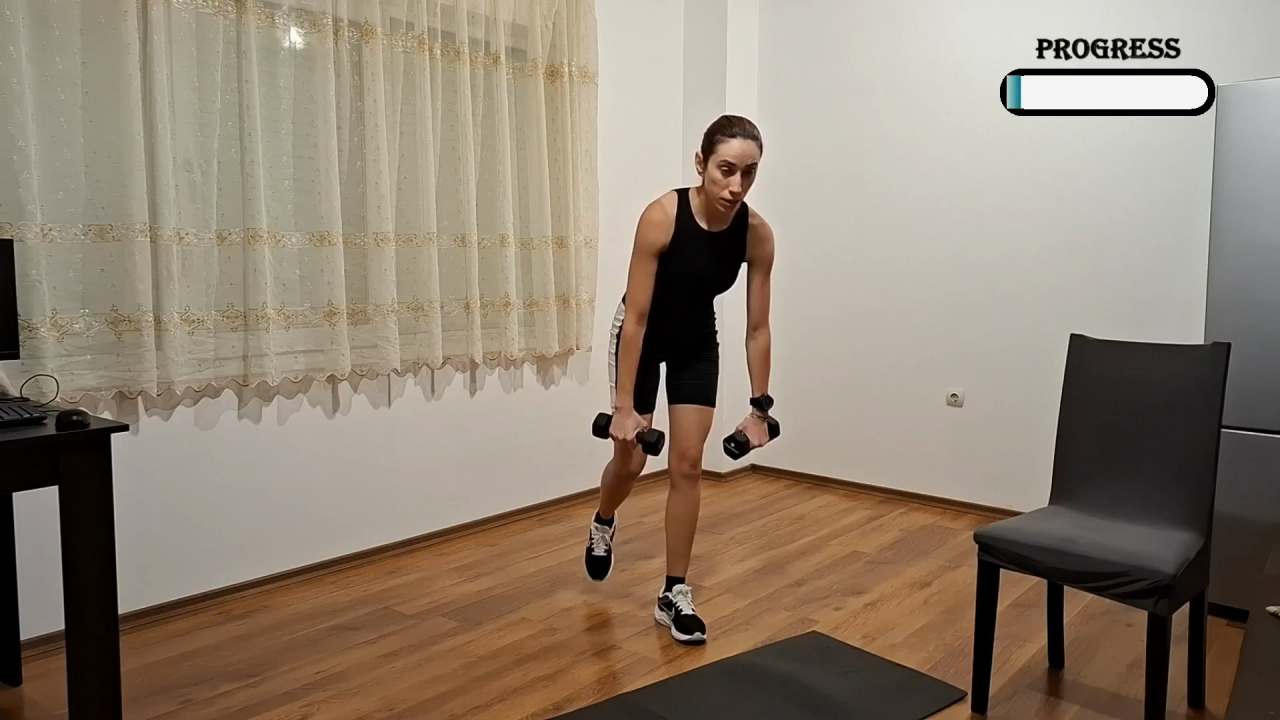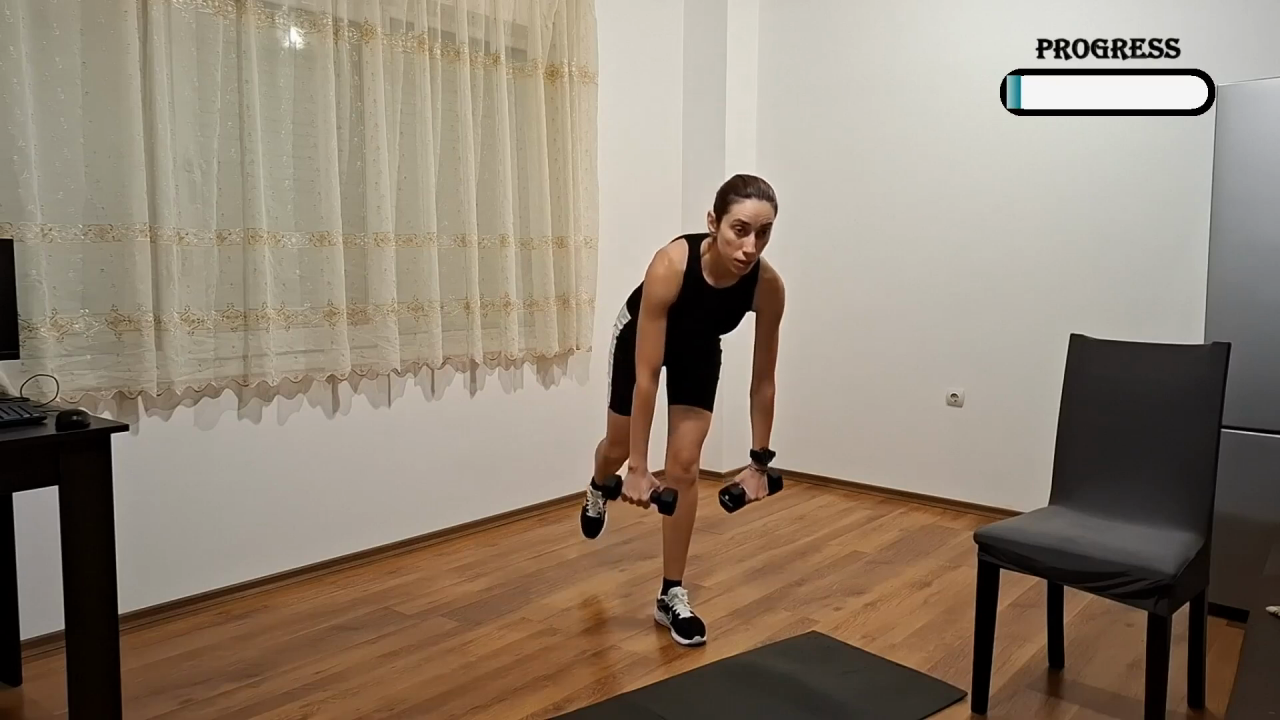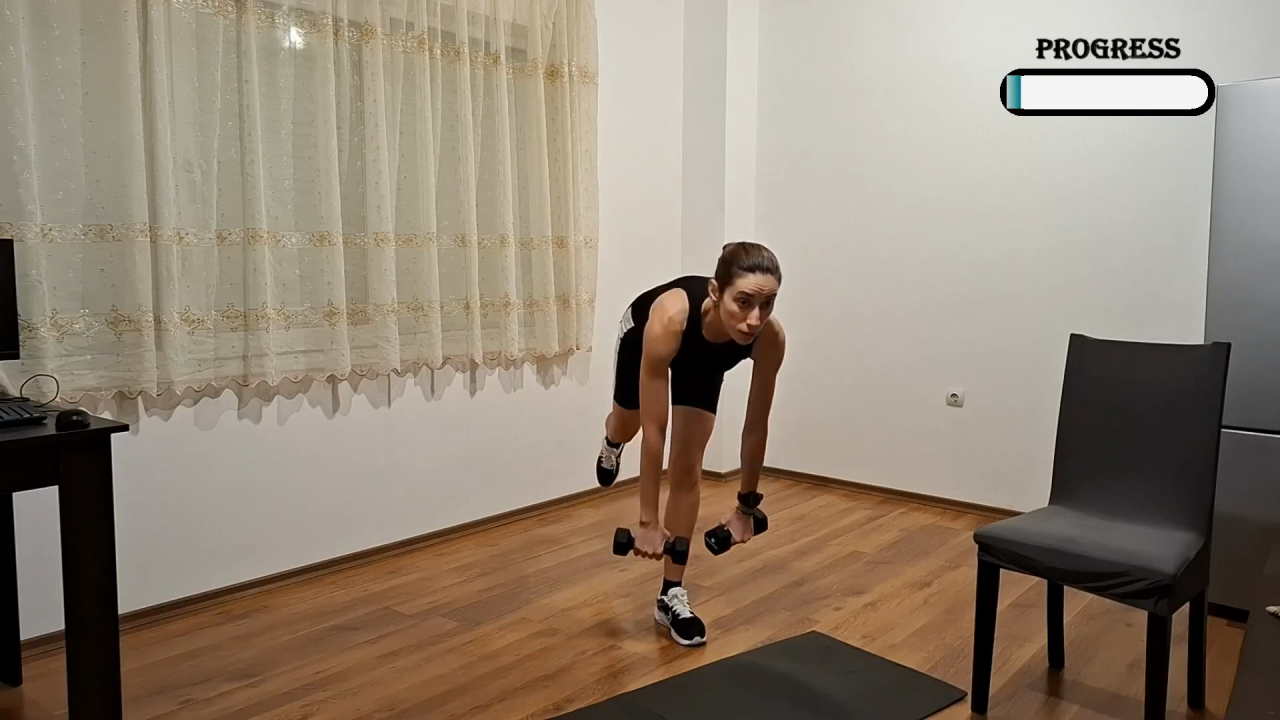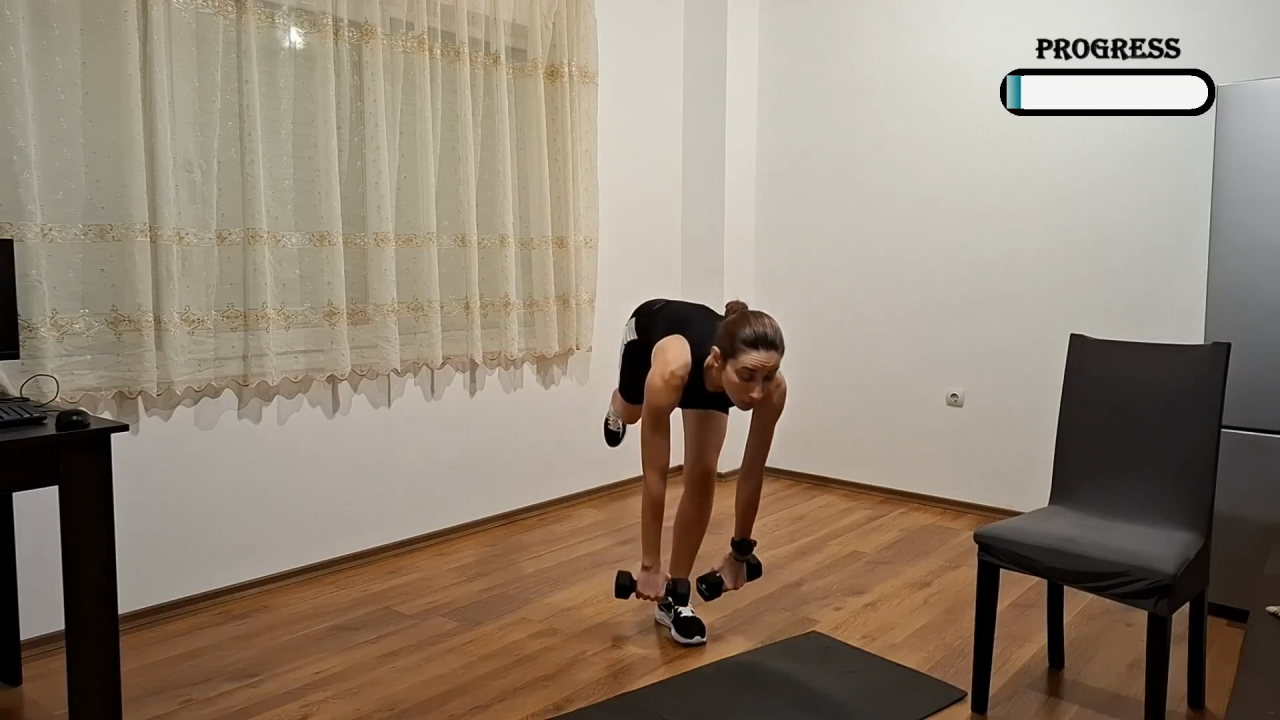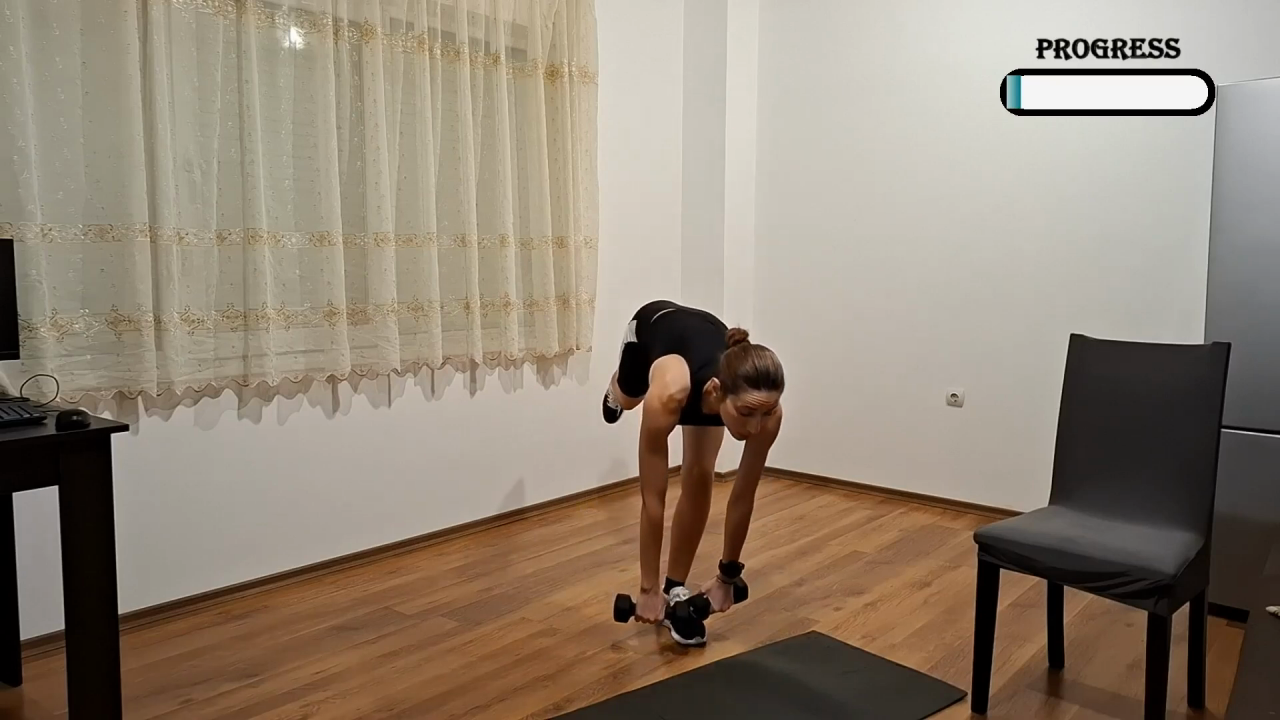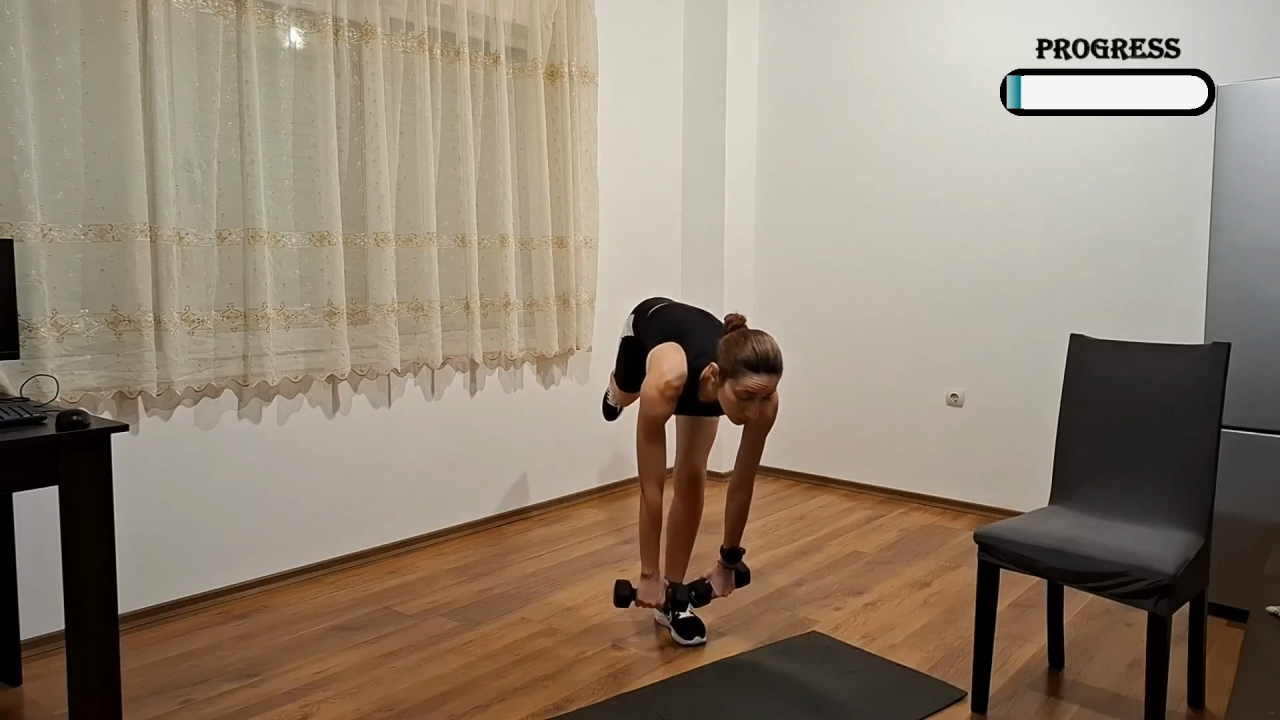
dt=0.4s
person 1, frame 1
left shoulder: (757, 233)
right shoulder: (662, 215)
left elbow: (758, 329)
right elbow: (635, 318)
left wrist: (759, 406)
right wrist: (623, 407)
left hip: (697, 342)
right hip: (644, 335)
left knee: (687, 463)
right knee: (632, 450)
left ankle: (674, 593)
right ankle: (604, 523)
person 1, frame 2
left shoulder: (768, 285)
right shoulder: (671, 264)
left elbow: (764, 380)
right elbow: (647, 376)
left wrist: (760, 460)
right wrist: (637, 467)
left hip: (699, 350)
right hip: (640, 334)
left knee: (684, 466)
right knee: (620, 443)
left ankle: (671, 595)
right ankle: (598, 488)
person 1, frame 3
left shoulder: (770, 337)
right shoulder: (669, 319)
left elbow: (756, 427)
right elbow: (654, 432)
left wrist: (746, 505)
right wrist: (647, 520)
left hip: (703, 363)
right hip: (641, 330)
left knee: (687, 467)
right knee: (627, 425)
left ankle: (671, 594)
right ankle: (612, 443)
person 1, frame 4
left shoulder: (771, 388)
right shoulder: (671, 371)
left elbow: (752, 475)
right elbow: (655, 478)
left wrist: (739, 553)
right wrist: (650, 566)
right hip: (650, 326)
left knee: (702, 475)
right knee: (630, 412)
left ankle: (676, 596)
right ankle: (618, 410)
person 1, frame 5
left shoulder: (765, 408)
right shoulder: (670, 394)
left elbow: (743, 497)
right elbow: (653, 501)
left wrist: (728, 575)
right wrist: (648, 589)
left hip: (706, 330)
right hip: (652, 326)
left knee: (699, 479)
right knee: (627, 399)
left ankle: (676, 591)
right ankle: (616, 393)
person 1, frame 6
left shoulder: (763, 399)
right shoulder: (665, 381)
left elbow: (743, 482)
right elbow: (652, 488)
left wrist: (728, 561)
right wrist: (648, 575)
right hip: (649, 324)
left knee: (691, 476)
right knee: (624, 397)
left ankle: (674, 595)
right ankle: (617, 394)
